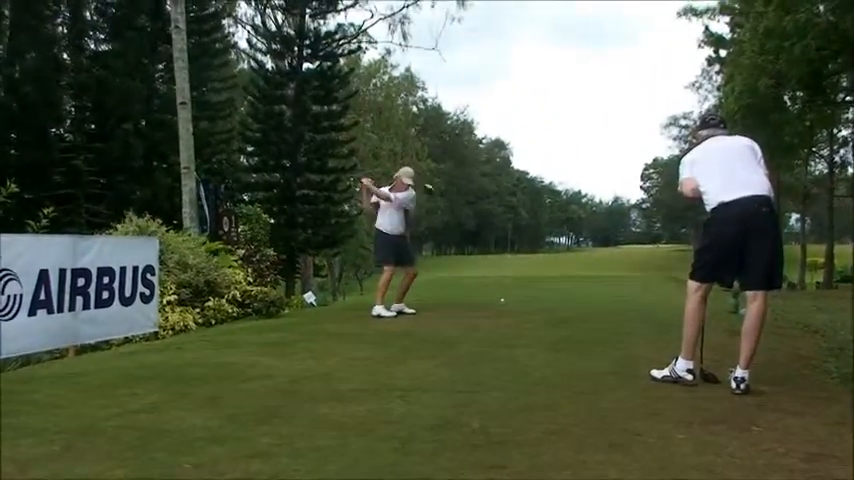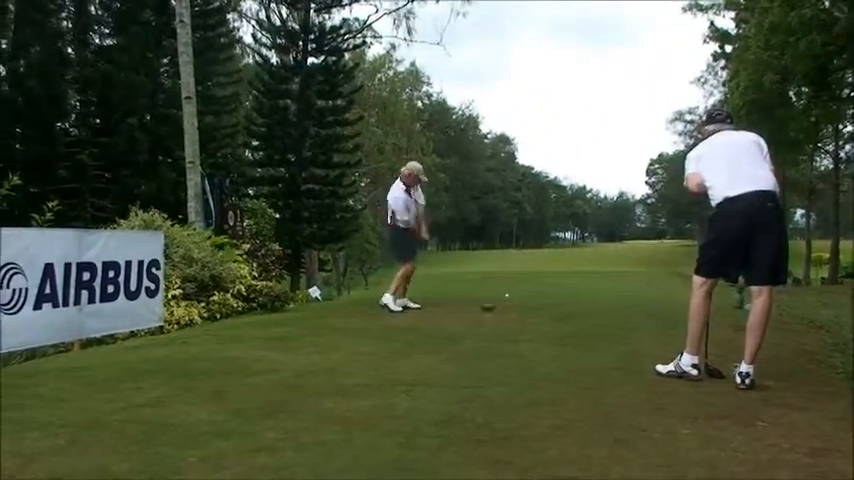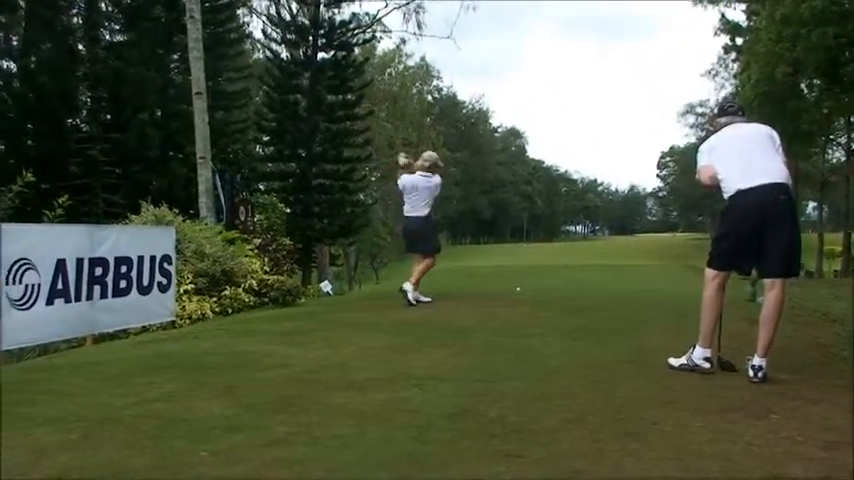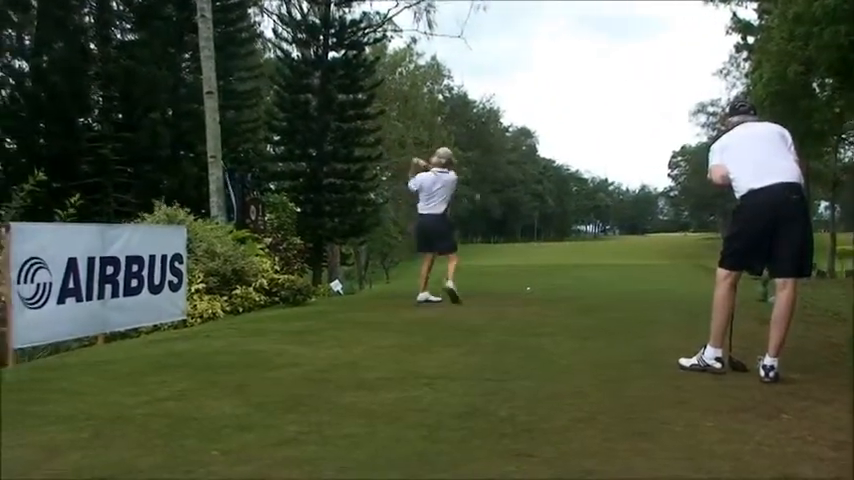
dt=0.3s
person 1, frame 1
left shoulder: (692, 156)
right shoulder: (747, 143)
left elbow: (689, 190)
right elbow: (766, 180)
left hip: (725, 213)
right hip: (762, 209)
left knee: (697, 288)
right knee: (757, 294)
left ankle: (684, 367)
right ankle: (741, 375)
person 1, frame 2
left shoulder: (698, 150)
right shoulder: (754, 138)
left elbow: (695, 184)
right elbow: (772, 175)
left hip: (730, 208)
right hip: (767, 204)
left knee: (702, 282)
right knee: (762, 289)
left ankle: (689, 361)
right ankle: (746, 370)
person 1, frame 3
left shoulder: (710, 143)
right shoulder: (766, 130)
left elbow: (707, 177)
right elbow: (784, 168)
left hip: (743, 201)
right hip: (780, 196)
left knee: (715, 275)
right knee: (775, 282)
left ankle: (701, 355)
right ankle: (759, 363)
person 1, frame 4
left shoulder: (722, 142)
right shoulder: (778, 130)
left elbow: (719, 177)
right elbow: (797, 167)
left hip: (755, 201)
right hip: (792, 195)
left knee: (726, 275)
right knee: (787, 282)
left ankle: (713, 355)
right ankle: (770, 363)
person 2, frame 1
left shoulder: (409, 194)
right shoulder: (382, 191)
left elbow: (388, 198)
right elbow: (369, 207)
left wrist: (369, 186)
right wrist: (366, 189)
left hip: (401, 238)
right hip: (384, 237)
left knee: (411, 272)
right knee: (388, 270)
left ankle: (398, 304)
right ankle: (378, 306)
person 2, frame 2
left shoulder: (413, 186)
right shoulder: (397, 195)
left elbow: (420, 207)
right elbow: (404, 220)
left wrist: (422, 227)
right wrist: (418, 232)
left hip: (410, 231)
right hip: (400, 231)
left knee: (409, 266)
right knee: (408, 266)
left ankle: (402, 299)
right ankle: (388, 296)
person 2, frame 3
left shoulder: (407, 179)
right shoulder: (436, 181)
left elbow: (400, 181)
left wrist: (404, 166)
right wrist: (410, 165)
left hip: (408, 222)
right hip: (424, 223)
left knee: (419, 258)
right knee: (429, 259)
left ankle: (415, 294)
right ankle: (409, 285)
person 2, frame 4
left shoulder: (422, 178)
right shoulder: (452, 178)
left elbow: (411, 185)
left wrist: (414, 167)
right wrist: (427, 166)
left hip: (423, 220)
right hip: (440, 221)
left knee: (428, 257)
right knee: (452, 256)
left ankle: (423, 293)
right ankle: (450, 283)
